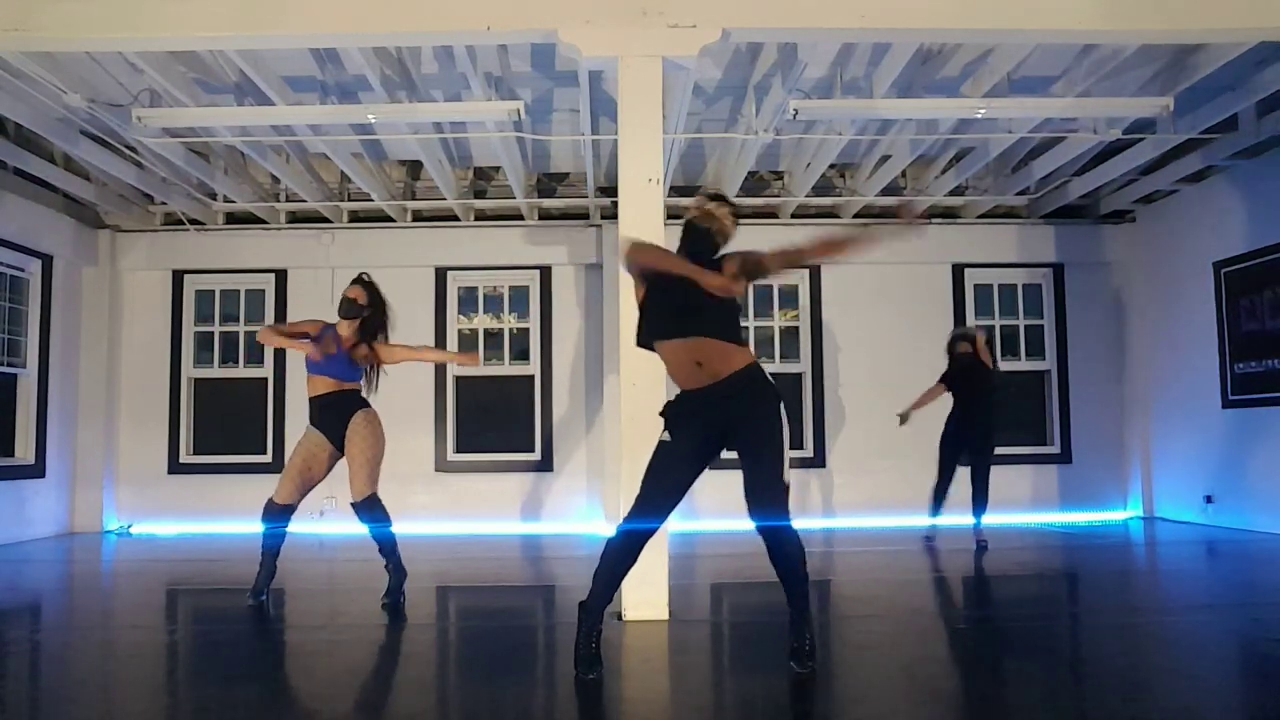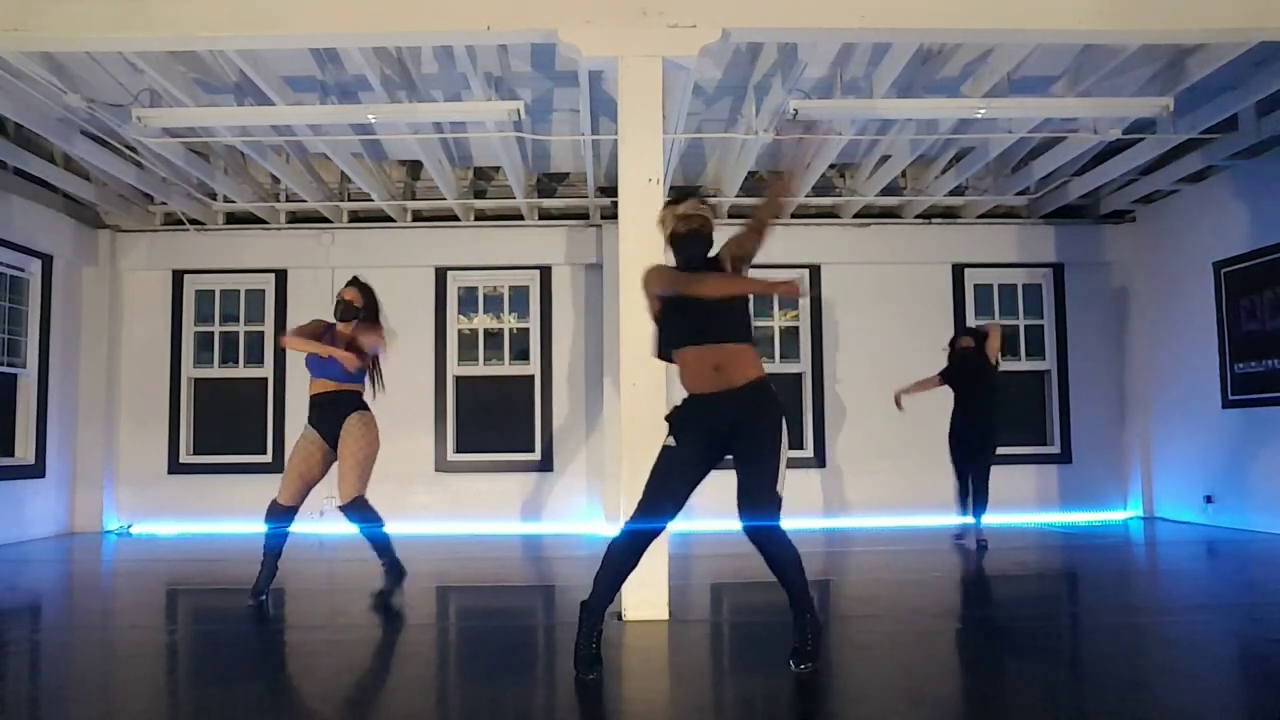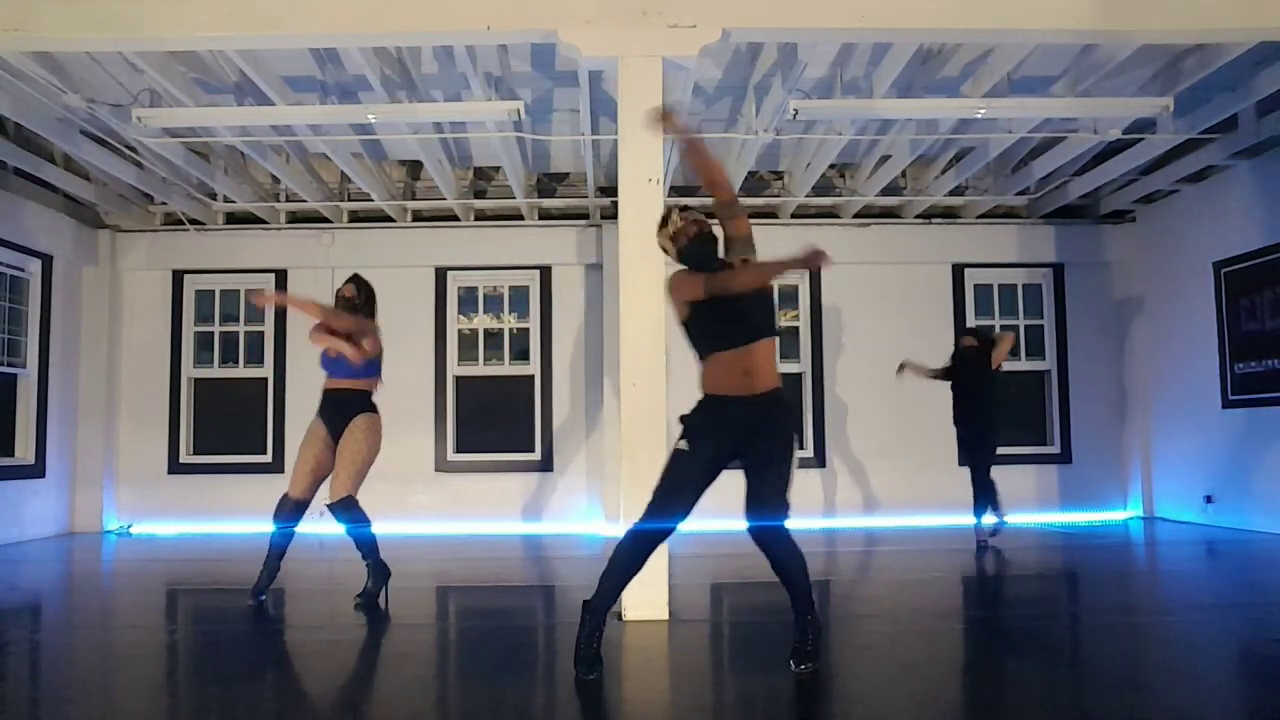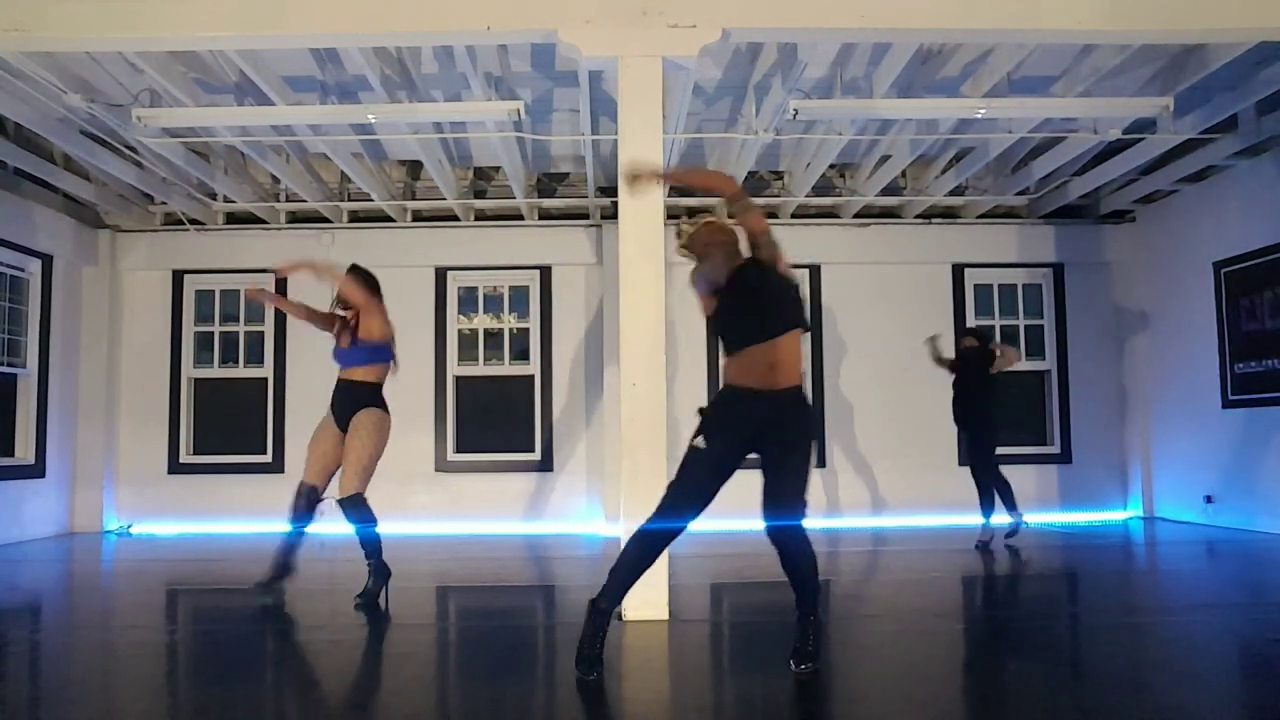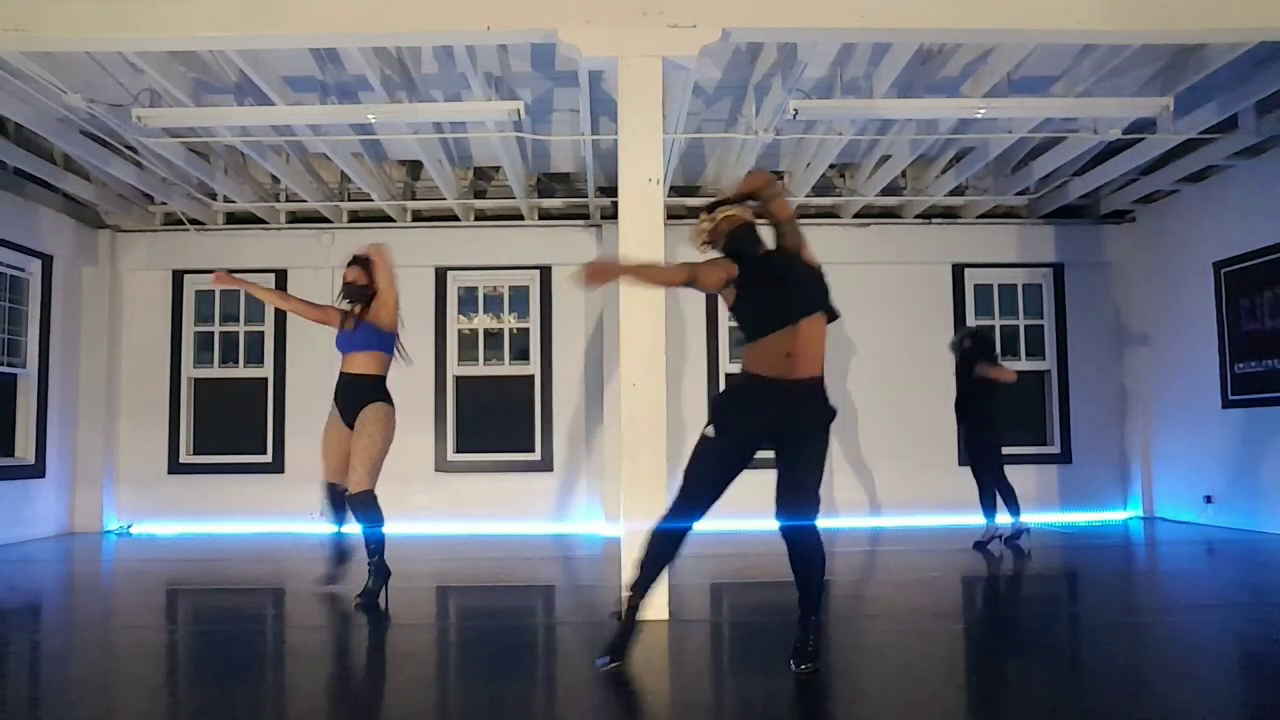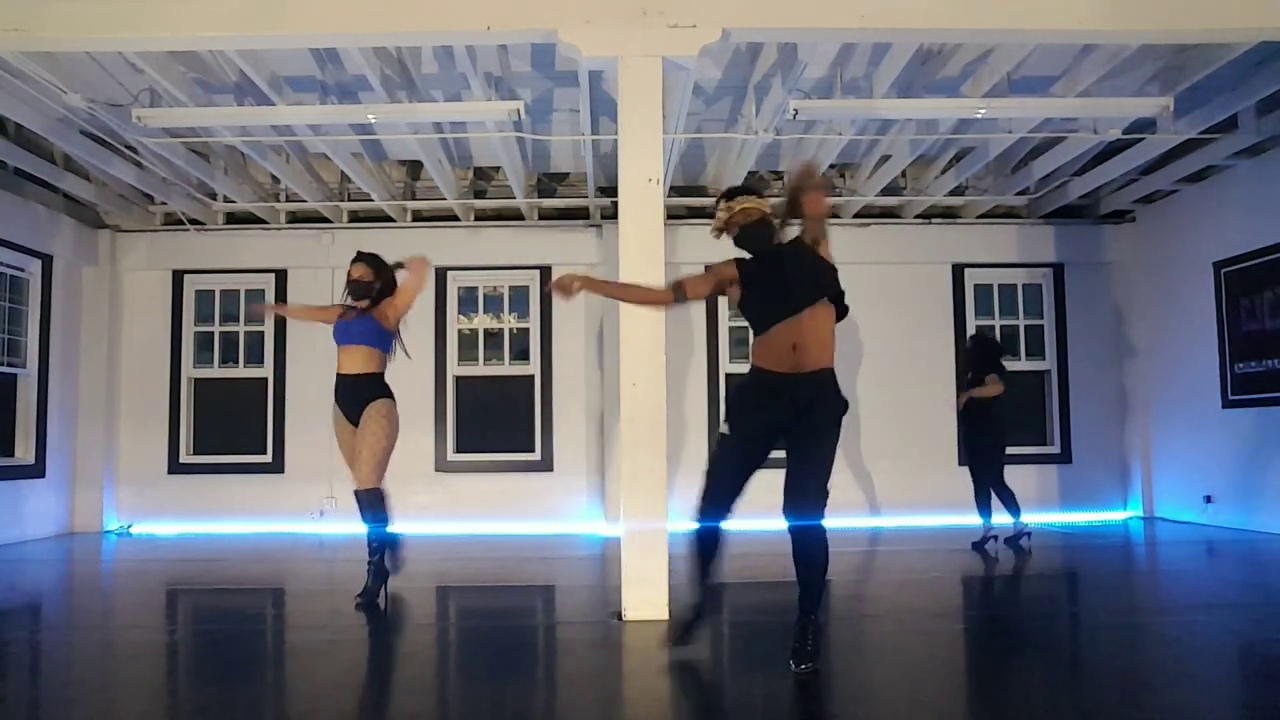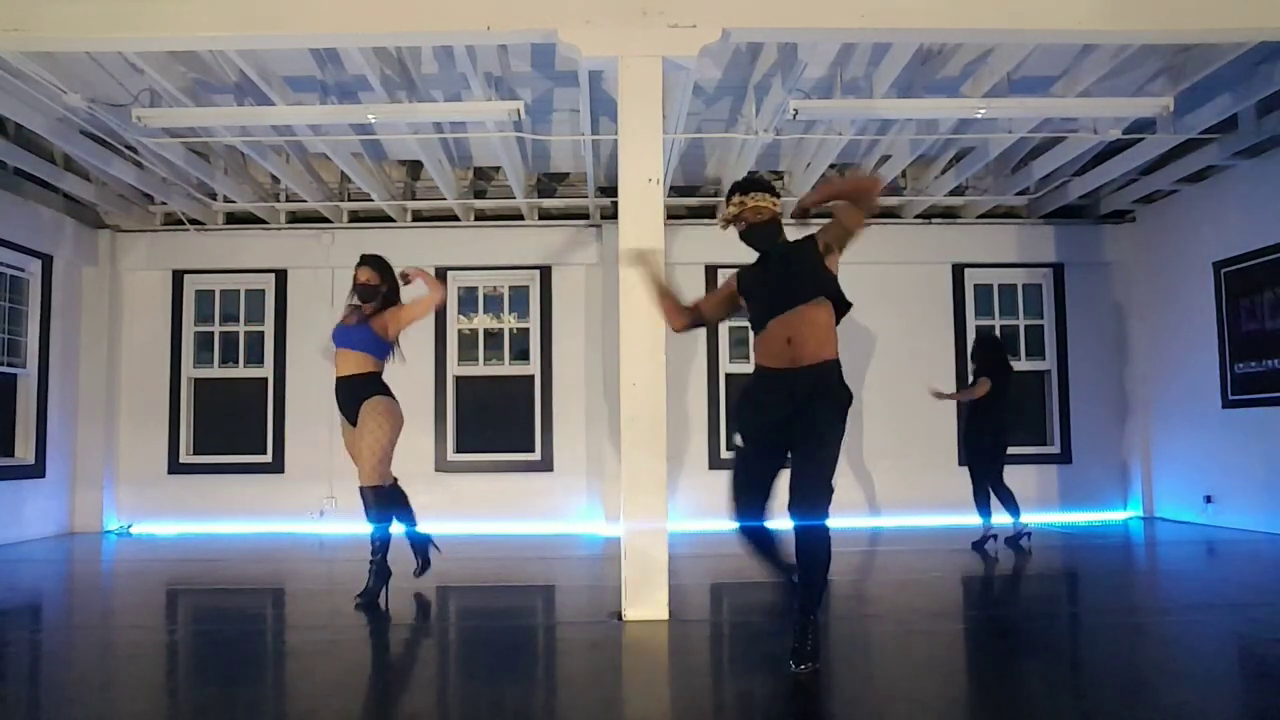
dt=0.1s
person 1, frame 1
left shoulder: (731, 267)
right shoulder: (645, 266)
left elbow: (805, 254)
right elbow: (639, 254)
right wrist: (694, 271)
left hip: (753, 399)
right hip: (694, 411)
left knee: (771, 515)
right knee: (642, 518)
left ankle: (801, 624)
right ankle: (590, 617)
person 1, frame 2
left shoulder: (730, 261)
right shoulder: (659, 279)
left elbow: (764, 219)
right elbow: (691, 285)
right wrist: (764, 287)
left hip: (757, 407)
right hip: (701, 415)
left knee: (760, 522)
right knee: (647, 522)
left ankle: (806, 622)
right ankle: (592, 618)
person 1, frame 3
left shoulder: (742, 255)
right shoulder: (682, 284)
left elbow: (723, 192)
right elbow: (728, 283)
left wrist: (684, 135)
right wrist: (792, 263)
left hip: (769, 417)
right hip: (715, 418)
left knee: (767, 525)
right knee: (657, 522)
left ankle: (807, 621)
right ankle: (595, 614)
person 1, frame 4
left shoulder: (765, 258)
right shoulder: (712, 280)
left elbow: (731, 192)
right elbow: (711, 281)
left wrist: (663, 177)
left hip: (787, 415)
right hip: (734, 411)
left knee: (783, 523)
right knee: (670, 517)
left ankle: (808, 627)
right ankle: (601, 612)
person 1, frame 5
left shoulder: (792, 247)
right shoulder: (728, 273)
left elbow: (765, 187)
right elbow: (672, 276)
right wrist: (618, 269)
left hip: (806, 403)
right hip: (748, 400)
left knee: (797, 517)
right knee: (684, 511)
left ankle: (811, 625)
right ankle: (631, 610)
person 1, frame 6
left shoulder: (810, 248)
right shoulder: (734, 273)
right elbow: (662, 295)
right wrist: (590, 284)
left hip: (816, 397)
right hip: (759, 396)
left knee: (803, 513)
right knee: (713, 509)
left ankle: (808, 624)
right ankle: (705, 595)
person 1, frame 7
left shoulder: (819, 247)
right shoulder: (743, 280)
left elbow: (868, 191)
right elbow: (681, 321)
left wrist: (817, 197)
right wrist: (657, 277)
left hip: (821, 391)
right hip: (764, 394)
left knee: (808, 510)
right knee: (746, 515)
left ankle: (807, 626)
right ankle: (797, 581)
person 2, frame 1
left shoulder: (369, 345)
right shoulder: (316, 329)
left elbow: (419, 353)
right elbow: (265, 334)
left wrist: (458, 357)
right wrist: (295, 344)
left hip: (356, 419)
right hip: (321, 428)
left knee: (363, 499)
right knee: (281, 500)
left ankle: (395, 571)
right ankle: (264, 573)
person 2, frame 2
left shoulder: (365, 339)
right shoulder: (320, 330)
left elbow: (375, 343)
right elbow: (291, 339)
left wrist: (368, 338)
right wrist: (334, 350)
left hip: (354, 420)
right hip: (318, 427)
left knee: (350, 500)
right knee: (285, 501)
left ankle: (392, 568)
right ankle: (266, 575)
person 2, frame 3
left shoulder: (365, 330)
right shoulder: (331, 328)
left elbow: (325, 314)
right elbow: (316, 331)
left wrist: (285, 300)
right wrist: (340, 345)
left hip: (360, 417)
right hip: (327, 418)
left knee: (341, 498)
right knee: (295, 497)
left ankle: (376, 571)
right ankle: (268, 574)
person 2, frame 4
left shoulder: (375, 319)
right shoulder: (339, 323)
left elbow: (347, 284)
right elbow: (306, 313)
left wrist: (304, 267)
right wrist: (270, 297)
left hip: (368, 412)
right hip: (338, 411)
left knee: (350, 494)
right knee: (310, 488)
left ankle: (377, 571)
right ankle: (283, 562)
person 2, frame 5
left shoulder: (383, 310)
right shoulder: (344, 316)
left elbow: (380, 255)
right elbow: (288, 302)
left wrist: (365, 257)
right wrist: (242, 283)
left hip: (372, 404)
right hip: (344, 404)
left knee: (360, 490)
right knee: (335, 487)
left ankle: (377, 570)
right ankle: (338, 551)
person 2, frame 6
left shoulder: (387, 310)
right shoulder: (342, 312)
left elbow: (421, 269)
right elbow: (306, 312)
left wrist: (400, 267)
right wrist: (275, 308)
left hip: (374, 402)
right hip: (344, 401)
left knee: (367, 487)
right knee: (365, 486)
left ankle: (376, 570)
right ankle: (386, 544)
person 2, frame 7
left shoulder: (392, 315)
right shoulder: (350, 313)
left elbow: (438, 295)
left wrist: (418, 274)
left hip: (375, 402)
right hip: (352, 408)
left knee: (372, 486)
right knee: (382, 484)
left ankle: (378, 568)
right ankle: (420, 543)
person 3, frame 1
left shoulder: (983, 366)
right shoulder: (953, 374)
left elbow: (979, 336)
right elbow: (933, 392)
left wrist: (958, 333)
right wrist: (909, 410)
left hip: (982, 432)
right hip: (956, 431)
left knee: (980, 480)
right knee: (944, 478)
left ankle: (977, 526)
right ankle: (933, 522)
person 3, frame 2
left shoulder: (986, 363)
right shoulder: (953, 370)
left elbow: (994, 329)
right elbow: (928, 383)
left wrist: (979, 331)
right wrist: (903, 391)
left hip: (984, 430)
right hip: (960, 429)
left knee: (979, 479)
right knee: (963, 478)
left ankle: (977, 525)
right ankle: (966, 520)
person 3, frame 3
left shoulder: (986, 364)
right shoulder: (956, 369)
left elbow: (1009, 338)
right elbow: (930, 373)
left wrist: (989, 338)
right wrist: (909, 366)
left hip: (984, 431)
right hip: (966, 430)
left knee: (980, 477)
right knee: (979, 475)
left ankle: (980, 527)
right ankle: (997, 514)
person 3, frame 4
left shoulder: (986, 365)
right shoulder: (962, 366)
left elbow: (1015, 357)
right elbow: (941, 361)
left wrist: (998, 348)
right wrist: (933, 347)
left hip: (981, 430)
right hip: (969, 430)
left knee: (984, 477)
right knee: (990, 475)
left ankle: (987, 527)
right ankle: (1015, 515)
person 3, frame 5
left shoulder: (982, 367)
right shoulder: (966, 366)
left elbow: (1011, 375)
right elbow: (955, 348)
left wrist: (986, 369)
right wrist: (958, 340)
left hip: (982, 431)
right hip: (975, 431)
left knee: (986, 479)
right knee: (996, 478)
left ankle: (990, 527)
right ankle: (1017, 522)
person 3, frame 6
left shoulder: (989, 370)
right shoulder: (978, 369)
left elbow: (996, 387)
left wrist: (968, 393)
left hip: (985, 433)
right hip: (976, 433)
left knee: (982, 481)
right knee: (995, 481)
left ankle: (988, 528)
right ankle: (1018, 524)
person 3, frame 7
left shoulder: (989, 372)
right shoulder: (1000, 371)
left elbow: (976, 392)
left wrist: (945, 395)
left hip: (982, 434)
right hip: (996, 434)
left knee: (980, 480)
right knee: (995, 480)
left ankle: (987, 527)
right ankle: (1018, 524)
